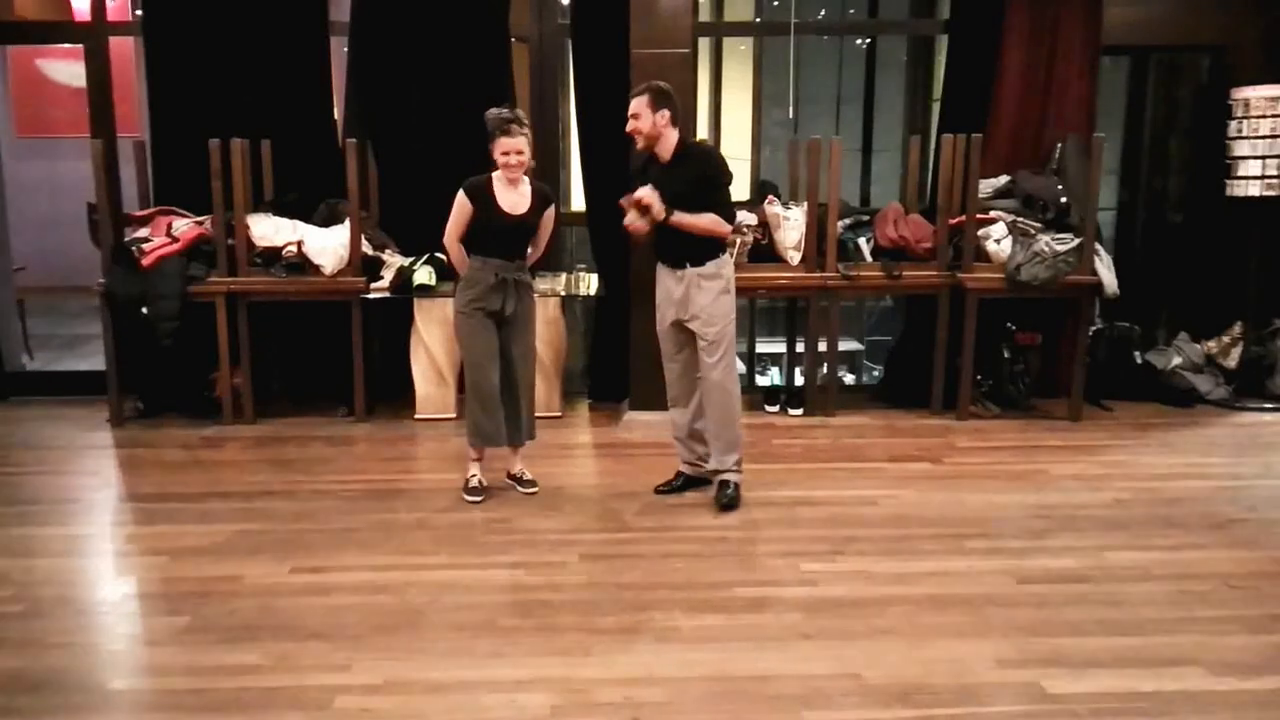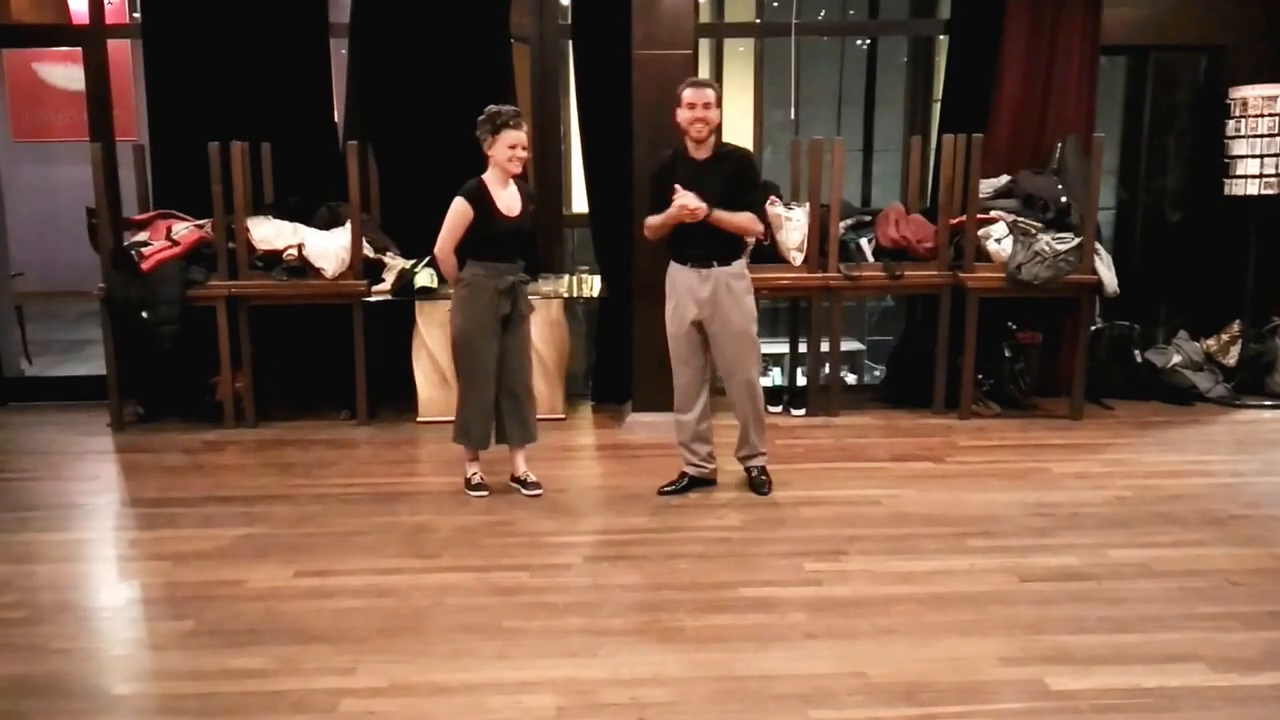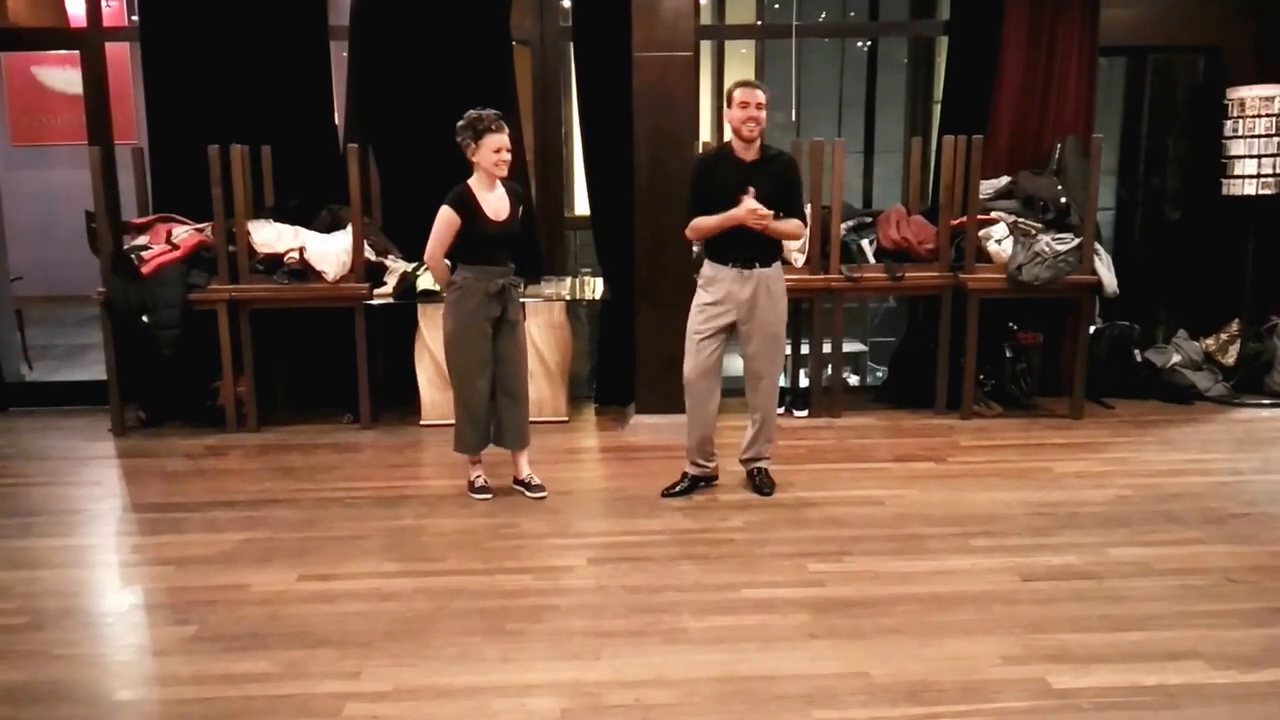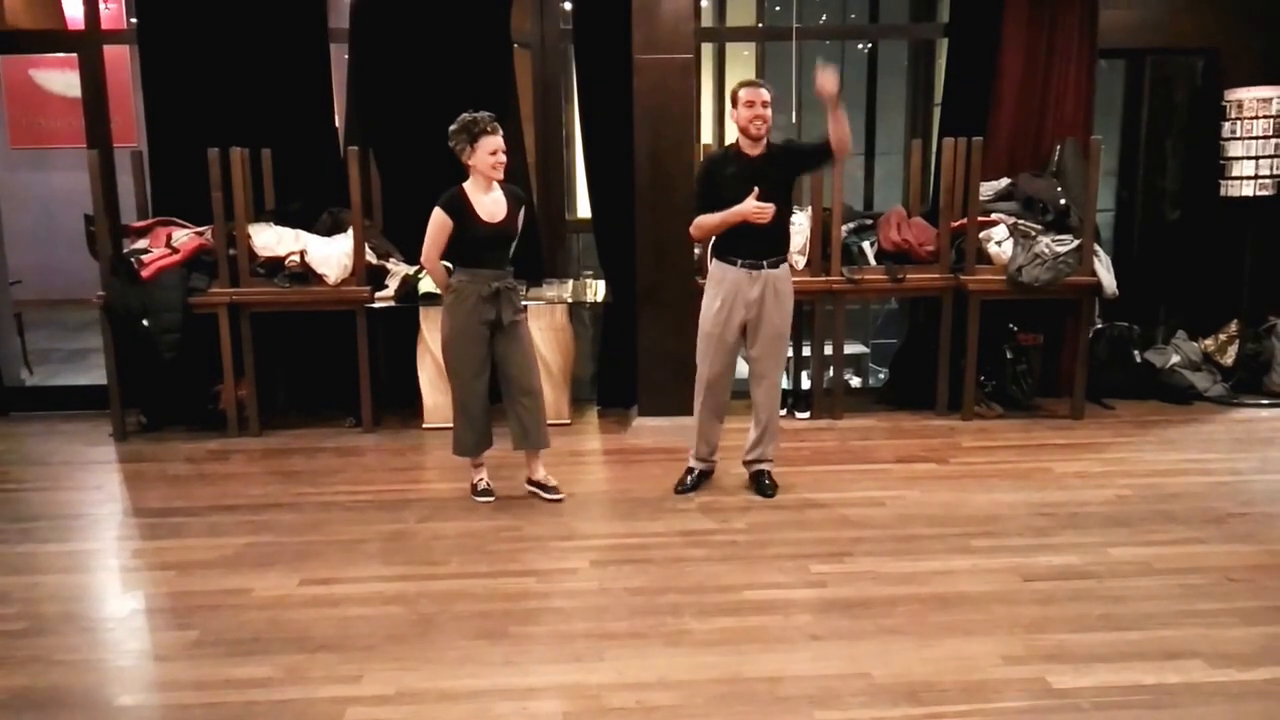
dt=0.4s
person 1, frame 1
left shoulder: (705, 159)
right shoulder: (643, 168)
left elbow: (723, 224)
left wrist: (666, 213)
right wrist: (635, 222)
left hip: (709, 276)
right hip: (667, 277)
left knee: (718, 375)
right knee: (678, 378)
left ankle: (726, 471)
right ankle: (693, 465)
person 1, frame 2
left shoulder: (739, 161)
right shoulder: (666, 166)
left elbow: (755, 226)
right elbow: (650, 231)
left wrist: (706, 211)
right wrist: (674, 215)
left hip: (729, 276)
right hip: (682, 278)
left knee: (742, 373)
right knee: (687, 379)
left ankle: (754, 457)
right ankle: (697, 466)
person 1, frame 3
left shoulder: (783, 165)
right shoulder: (708, 164)
left elbow: (798, 228)
right elbow: (692, 230)
left wrist: (767, 222)
right wrist: (735, 216)
left hip: (766, 279)
right hip: (718, 278)
left knee: (763, 376)
right knee: (697, 372)
left ankle: (757, 460)
right ankle: (700, 465)
person 1, frame 4
left shoulder: (787, 155)
right shoulder: (716, 165)
left elbow: (841, 147)
right elbow: (697, 229)
left wrist: (832, 103)
right wrist: (738, 212)
left hip: (774, 278)
right hip: (727, 277)
left knee: (768, 376)
right knee: (712, 372)
left ankle: (760, 461)
right ankle: (701, 459)
person 2, frame 1
left shoulder: (542, 196)
right shoulder: (475, 190)
right elbow: (451, 241)
right wrist: (477, 278)
left hip: (519, 291)
right hip: (477, 293)
left knee: (520, 377)
right knee: (482, 378)
left ankle: (515, 463)
right ankle: (475, 465)
person 2, frame 2
left shoulder: (524, 193)
right shoulder: (473, 193)
right elbow: (443, 250)
right wrist: (464, 287)
left hip: (515, 292)
right hip: (478, 293)
left knee: (518, 378)
right knee: (478, 379)
left ankle: (518, 465)
right ankle: (471, 463)
person 2, frame 3
left shoulder: (515, 195)
right shoulder: (460, 200)
right elbow: (432, 257)
right wrist: (458, 290)
left hip: (507, 295)
right hip: (470, 299)
left knee: (514, 382)
right knee: (473, 384)
left ankle: (521, 468)
right ankle: (475, 468)
person 2, frame 4
left shoulder: (514, 198)
right shoulder: (452, 203)
right elbow: (430, 259)
right wrist: (458, 292)
left hip: (507, 297)
right hip: (468, 302)
left knee: (525, 382)
right knee: (470, 388)
left ankle: (536, 471)
right ankle: (477, 471)
